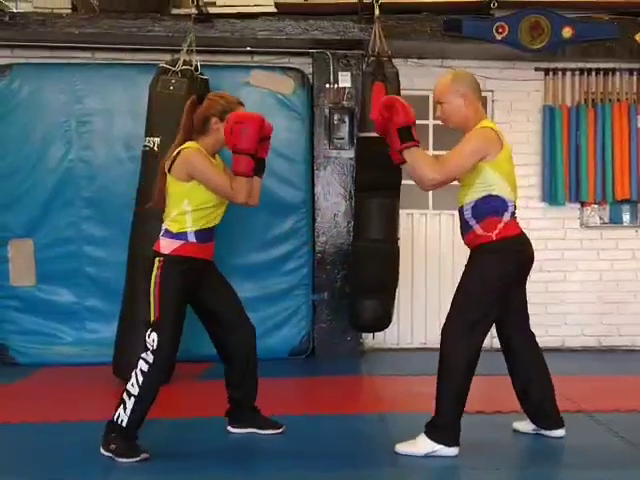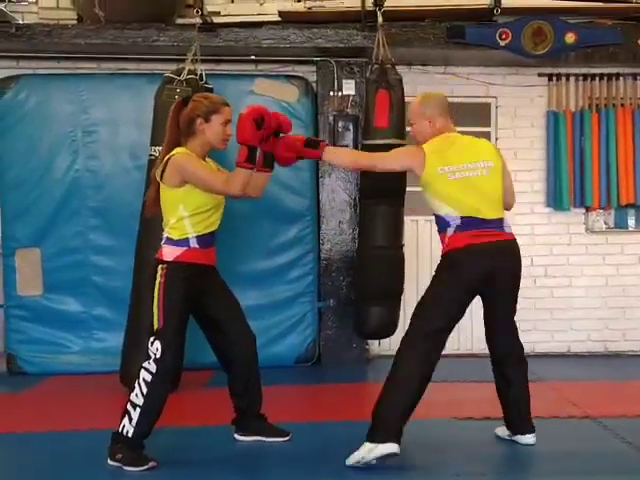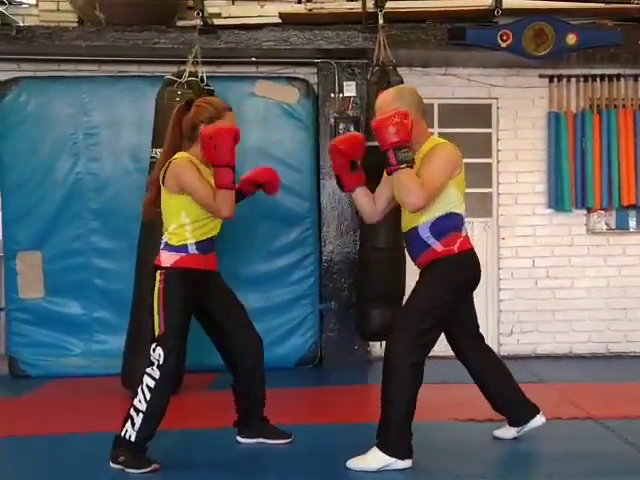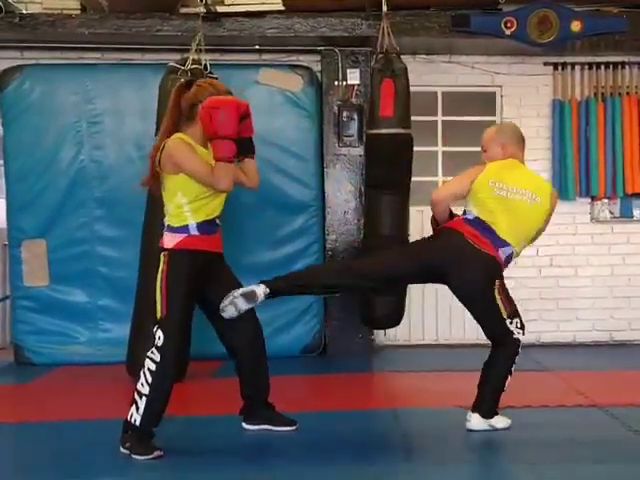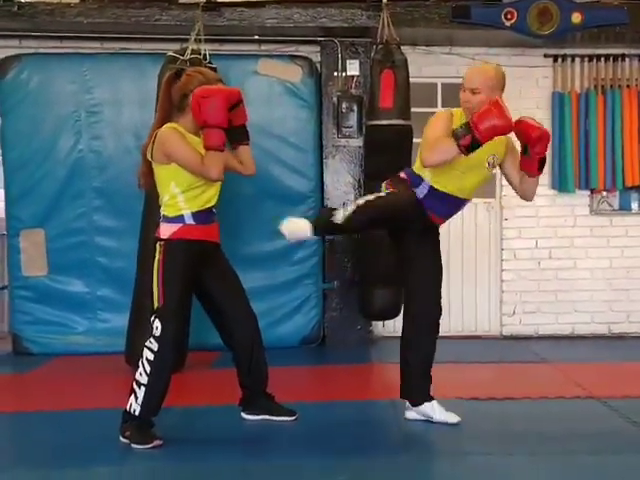
dt=1s
person 1, frame 1
left shoulder: (213, 161)
right shoulder: (190, 155)
left elbow: (251, 197)
right elbow: (238, 195)
left wrist: (257, 152)
right wrist: (244, 152)
left hip: (202, 263)
right hip: (174, 263)
left knee: (241, 333)
right knee: (161, 349)
left ankle: (243, 413)
right ankle: (118, 434)
person 1, frame 2
left shoulder: (206, 164)
right shoulder: (180, 161)
left elbow: (253, 189)
right elbow: (234, 187)
left wrist: (266, 144)
right wrist: (248, 144)
left hip: (205, 269)
right hip: (177, 270)
left knee: (242, 341)
right knee: (164, 357)
left ankle: (249, 421)
right ankle: (124, 444)
person 1, frame 3
left shoulder: (207, 164)
right shoulder: (181, 165)
left elbow: (226, 199)
right elbow: (223, 210)
left wrist: (249, 185)
right wrist: (225, 163)
left hip: (207, 272)
right hip: (179, 273)
left knee: (248, 343)
right knee: (167, 361)
left ankle: (251, 423)
right ankle: (126, 447)
person 1, frame 4
left shoulder: (209, 148)
right shoulder: (176, 146)
left elbow: (251, 181)
right elbow: (222, 183)
left wrist: (243, 138)
right wrist: (225, 137)
left hip: (211, 255)
right hip: (181, 255)
left knee: (247, 330)
right knee: (169, 343)
left ankle: (257, 410)
right ankle: (136, 432)
person 1, frame 5
left shoulder: (202, 137)
right shoulder: (168, 136)
left elbow: (247, 168)
right elbow: (212, 173)
left wrist: (236, 125)
right wrist: (215, 126)
left hip: (207, 244)
right hip: (178, 245)
left knee: (243, 320)
right knee: (167, 333)
left ankle: (255, 400)
right ankle: (134, 422)
person 2, frame 1
left shoulder: (484, 135)
right shoulder: (477, 140)
left elbow: (434, 175)
right elbow: (428, 181)
left wrist: (406, 136)
right wrist: (399, 144)
left hip: (498, 252)
right hip: (506, 251)
left knee: (459, 336)
right knee: (516, 334)
left ankle: (442, 435)
right ankle: (547, 418)
person 2, frame 2
left shoulder: (423, 154)
right shoulder: (490, 150)
left elbow: (360, 160)
right elbow: (509, 200)
left wrist: (309, 147)
left hip: (465, 259)
right hip: (505, 253)
left knee: (420, 342)
right knee: (504, 339)
left ankle: (384, 435)
right ankle: (520, 425)
person 2, frame 3
left shoulder: (442, 153)
right shoulder: (404, 157)
left elbow: (415, 200)
right elbow: (372, 213)
left wrist: (396, 154)
right wrist: (348, 172)
left hip: (451, 265)
right hip: (446, 266)
left knee: (402, 346)
right knee: (468, 344)
left ankle: (393, 449)
right ankle: (523, 415)
person 2, frame 4
left shoulder: (483, 172)
right shoulder: (548, 193)
left elbow: (439, 199)
right elbow: (528, 237)
left wrist: (443, 227)
left hip: (444, 247)
right hip: (479, 267)
left knee: (354, 272)
right knee: (507, 340)
left ankle: (266, 289)
right ankle: (484, 414)
person 2, frame 5
left shoulder: (505, 142)
right shoulder: (446, 119)
left elbow: (527, 192)
right elbow: (429, 158)
left wrist: (533, 159)
right wrist: (470, 133)
left hip: (424, 225)
right hip: (403, 194)
left knee: (424, 310)
right knee: (402, 205)
left ankle: (418, 400)
right ankle: (315, 223)
